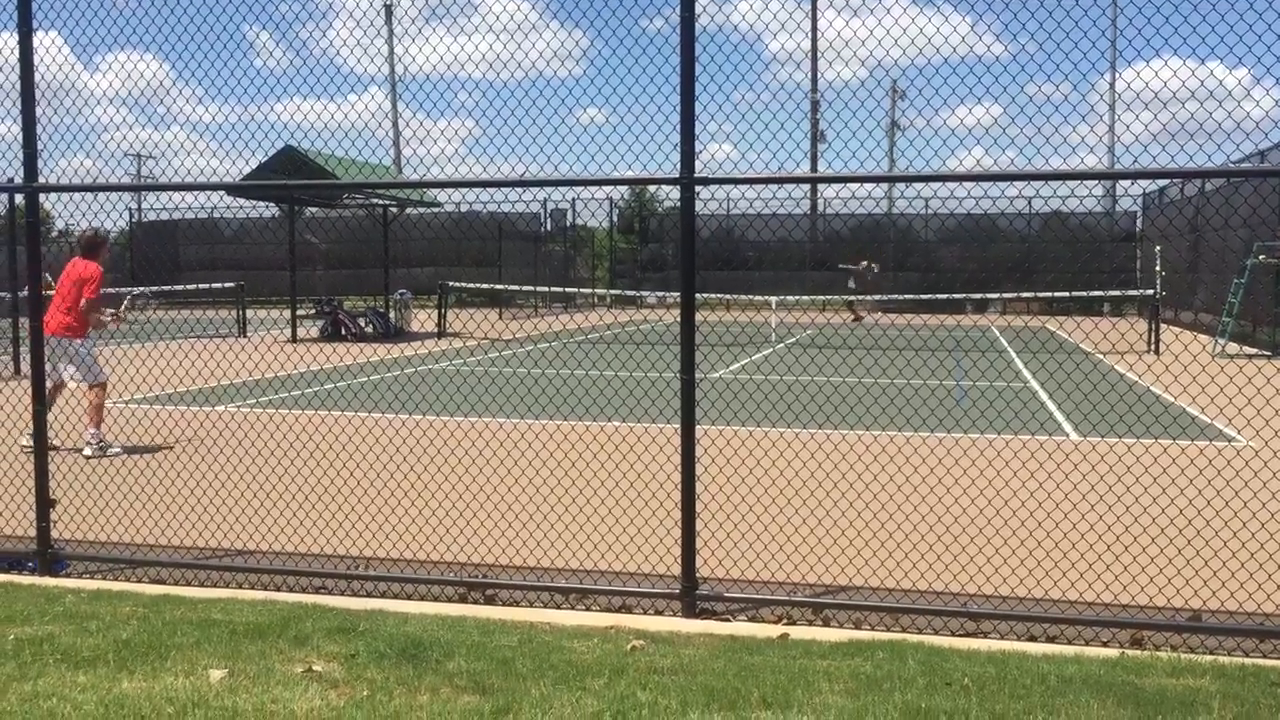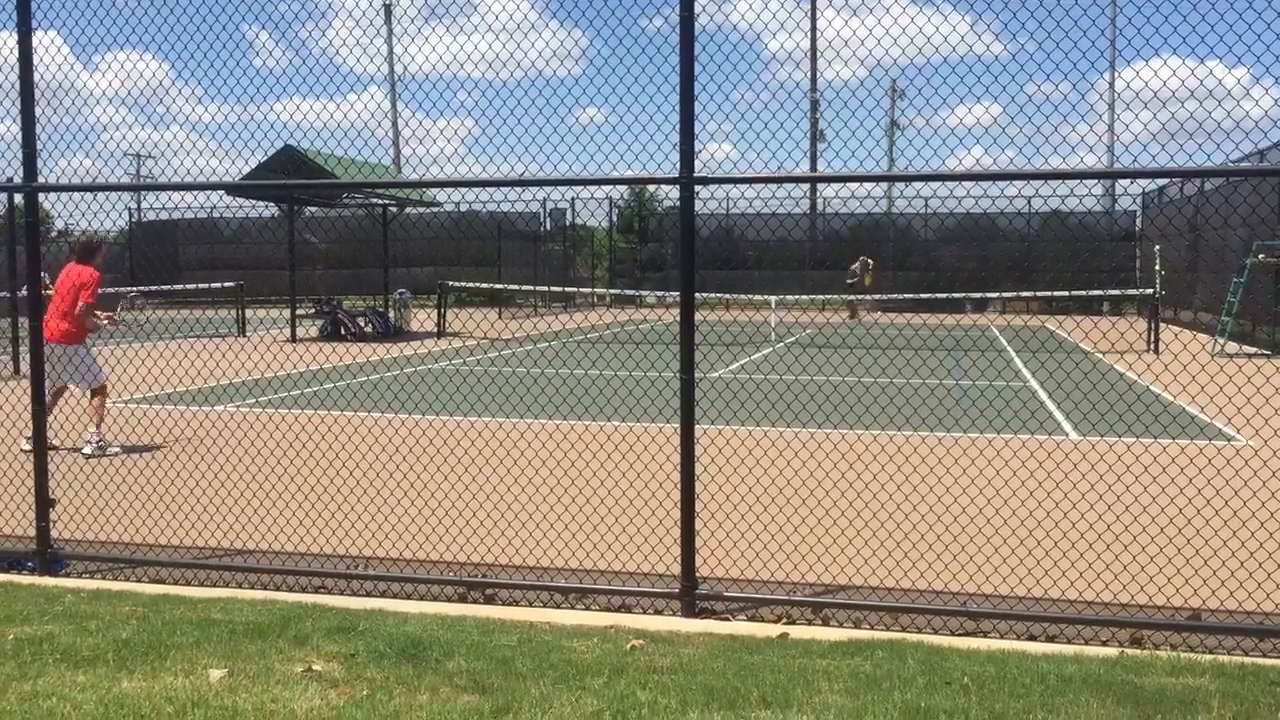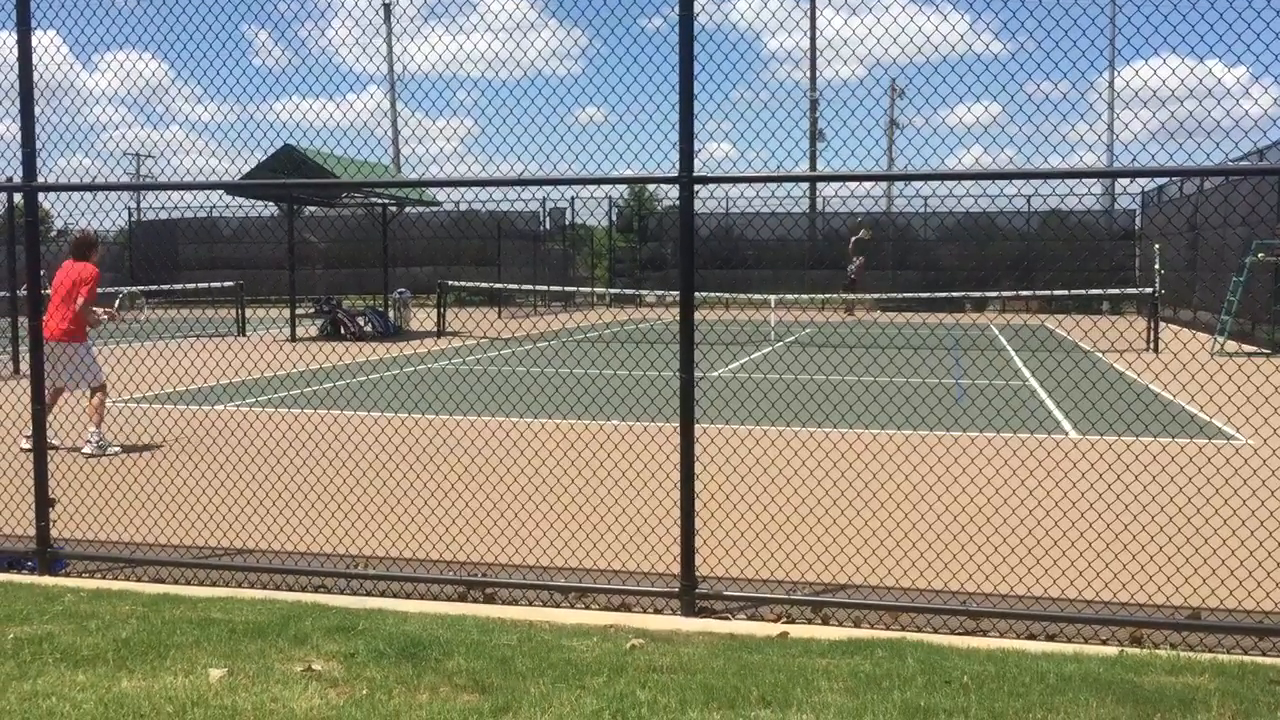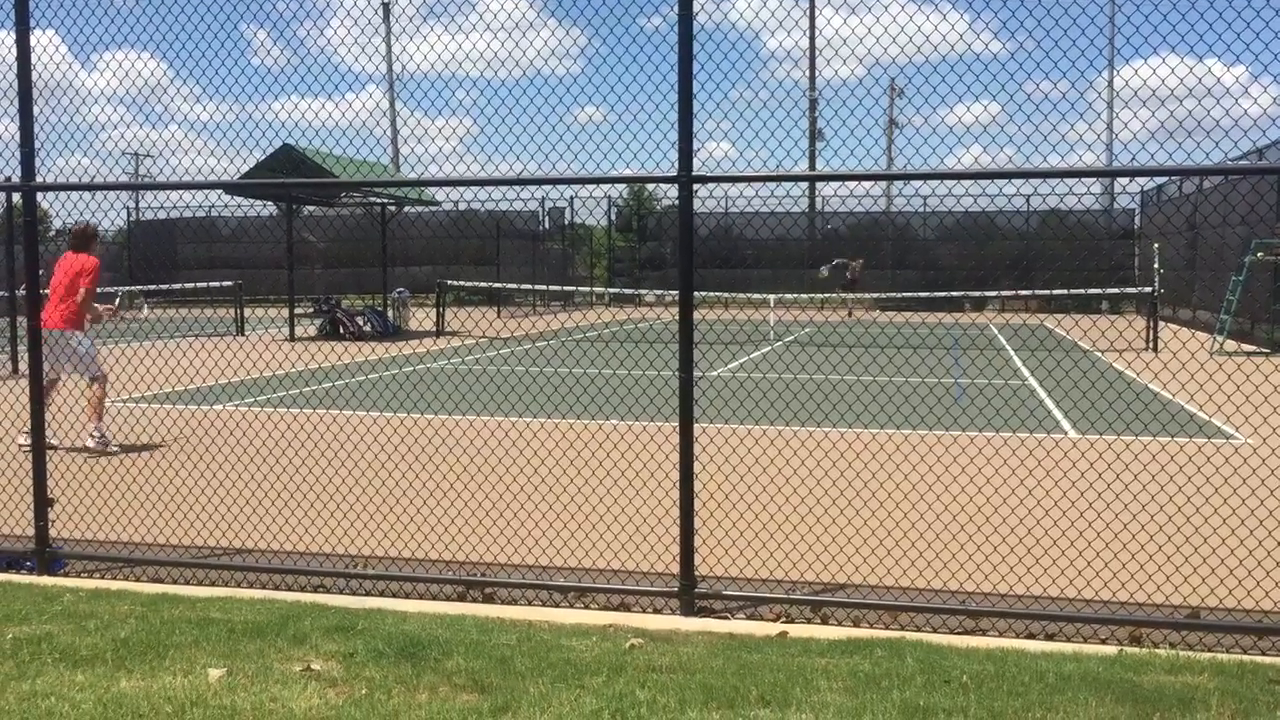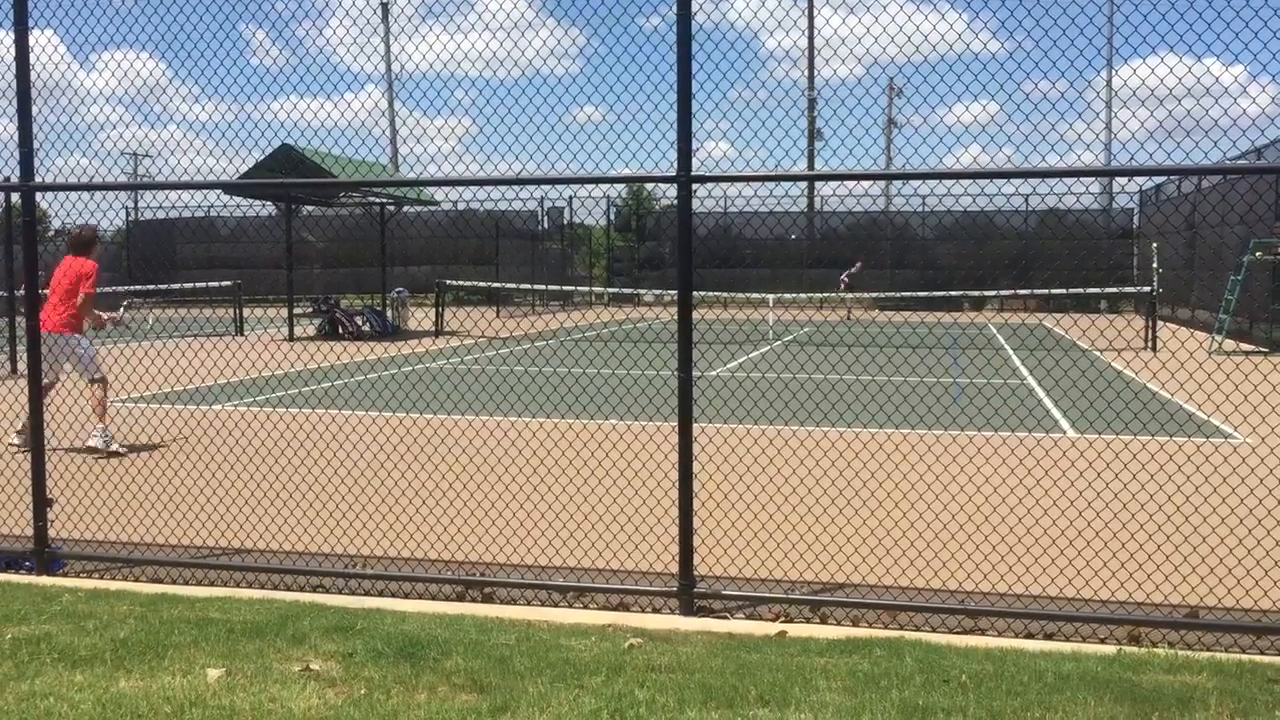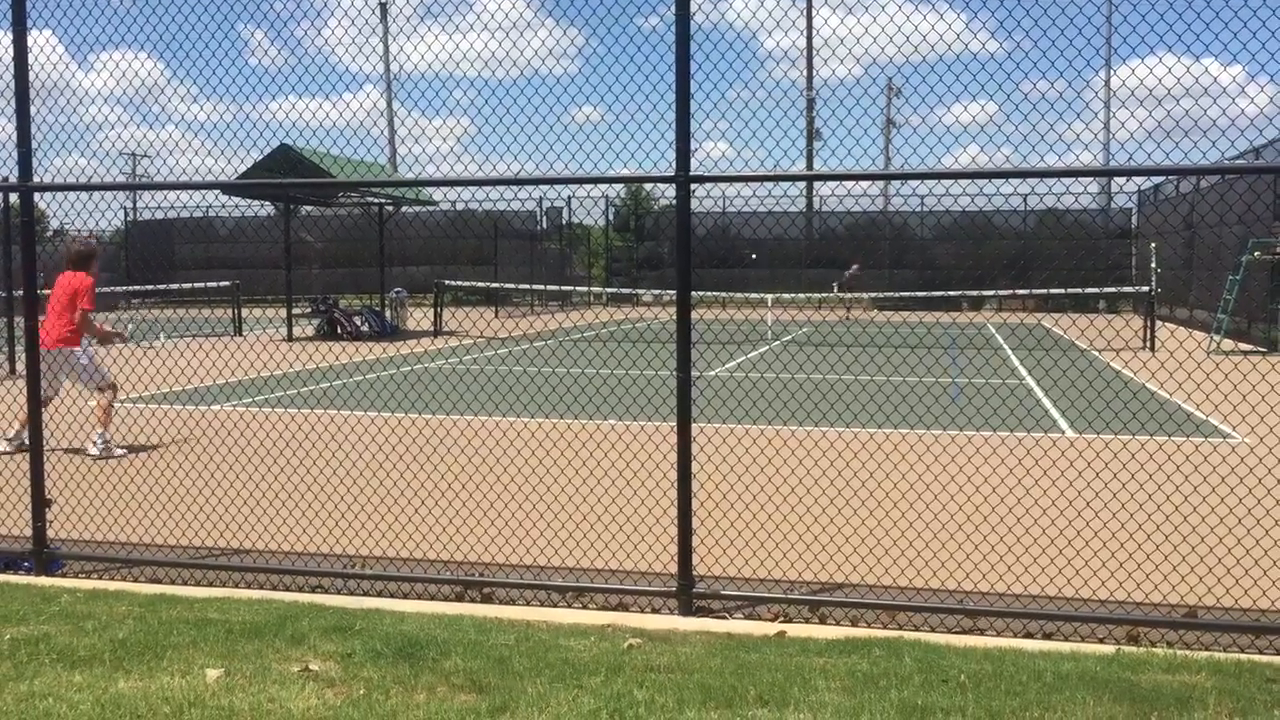
dt=0.1s
person 1, frame 1
left shoulder: (74, 263)
right shoulder: (95, 270)
right elbow: (84, 309)
left wrist: (102, 312)
right wrist: (99, 321)
left hip: (49, 331)
right hip: (70, 334)
left knee: (55, 384)
right knee: (98, 384)
left ankle: (35, 434)
right ankle: (94, 441)
person 1, frame 2
left shoulder: (69, 268)
right shoulder: (92, 275)
right elbow: (81, 313)
left wrist: (98, 316)
right wrist: (95, 325)
left hip: (49, 336)
right hip: (69, 340)
left knee: (57, 387)
right knee: (98, 387)
left ankle: (34, 436)
right ankle: (94, 441)
person 1, frame 3
left shoulder: (66, 266)
right shoulder: (90, 271)
right elbow: (80, 308)
left wrist: (96, 312)
right wrist: (94, 319)
left hip: (48, 335)
right hip: (70, 339)
left knee: (55, 387)
right knee: (98, 386)
left ankle: (33, 435)
right ankle: (94, 440)
person 1, frame 4
left shoulder: (65, 258)
right shoulder: (91, 262)
right elbow: (81, 299)
left wrist: (97, 308)
right wrist: (95, 315)
left hip: (47, 326)
right hip: (68, 329)
left knee: (49, 380)
right knee: (98, 377)
left ankle: (32, 432)
right ankle: (96, 435)
person 1, frame 5
left shoulder: (65, 262)
right shoulder: (90, 266)
right elbow: (83, 303)
left wrist: (97, 316)
right wrist: (98, 320)
left hip: (46, 329)
right hip: (67, 331)
left knee: (45, 384)
right knee: (98, 379)
left ankle: (22, 432)
right ankle: (100, 435)
person 1, frame 6
left shoulder: (65, 277)
right shoulder: (86, 281)
right elbow: (81, 320)
left wrist: (103, 331)
right wrist: (102, 334)
left hip: (46, 344)
right hip: (68, 346)
left knee: (44, 396)
right knee: (107, 387)
left ankle: (13, 439)
right ankle: (100, 442)
